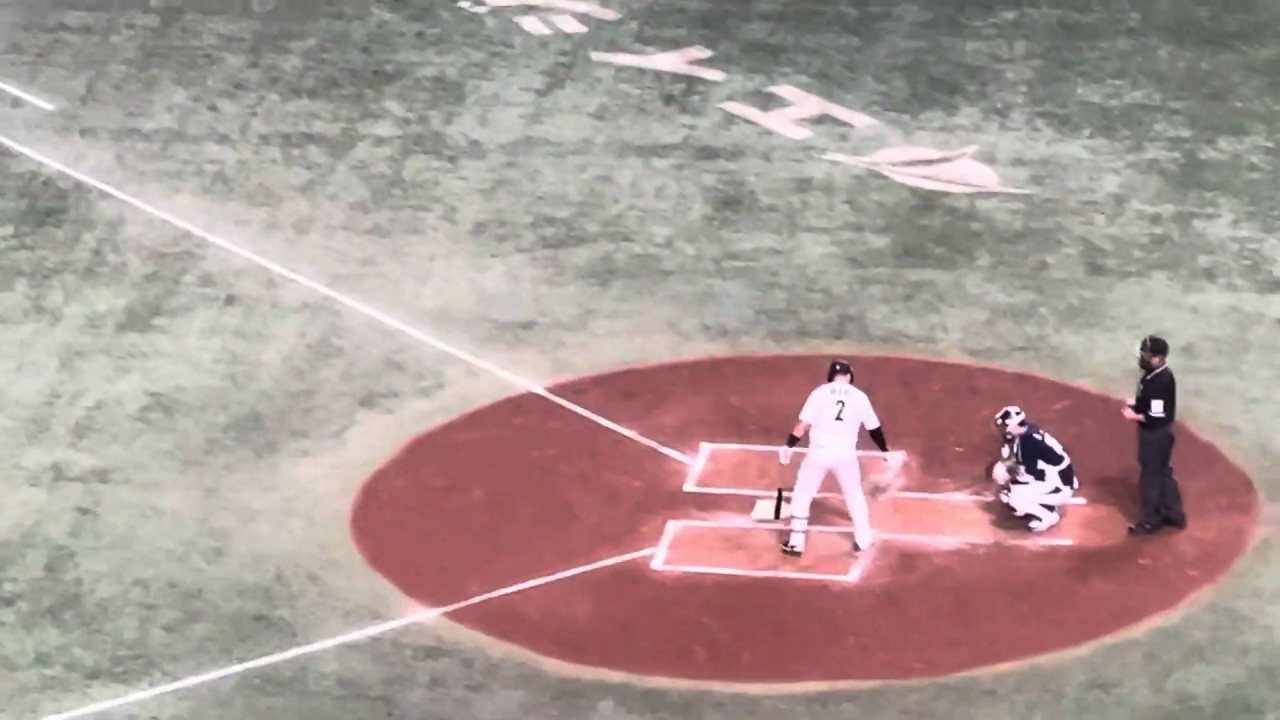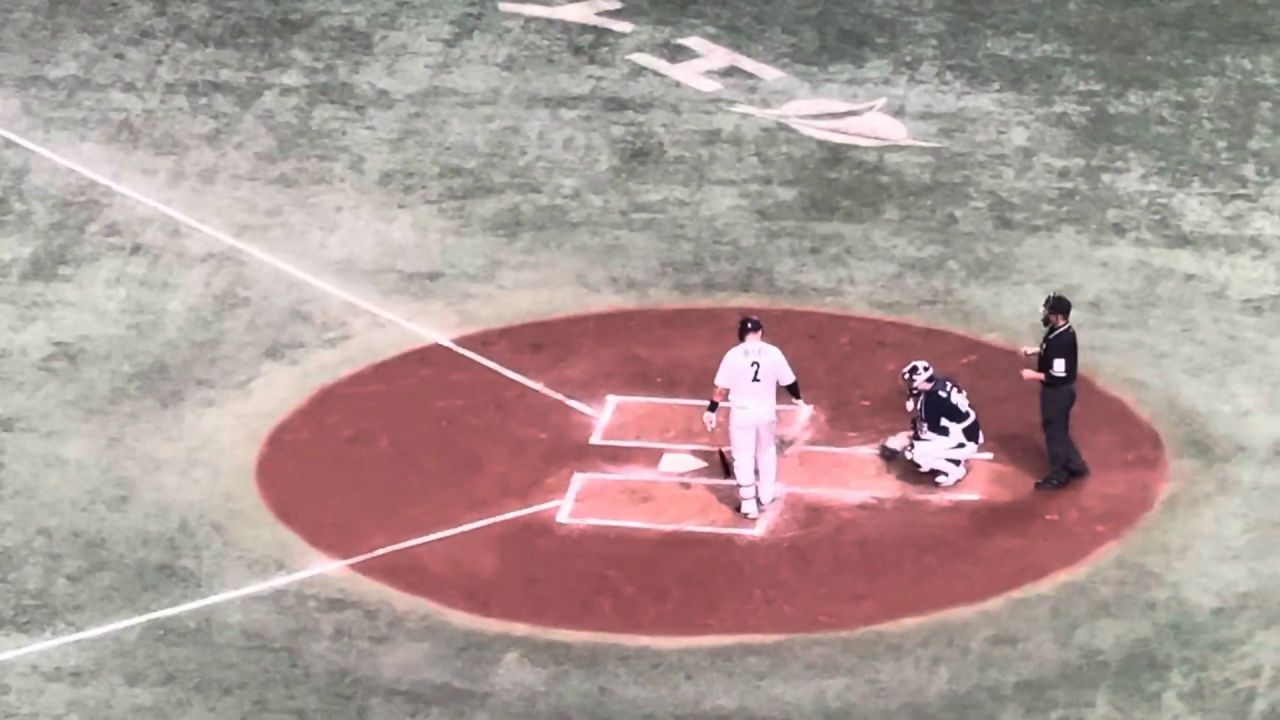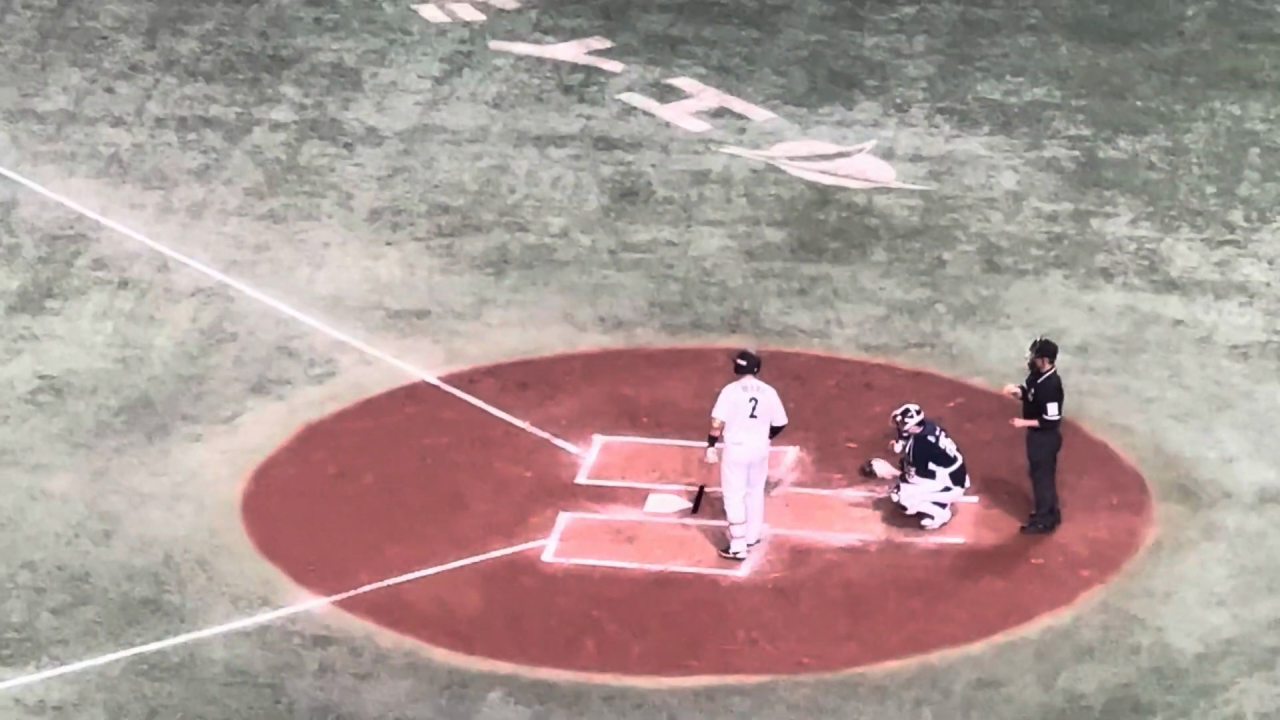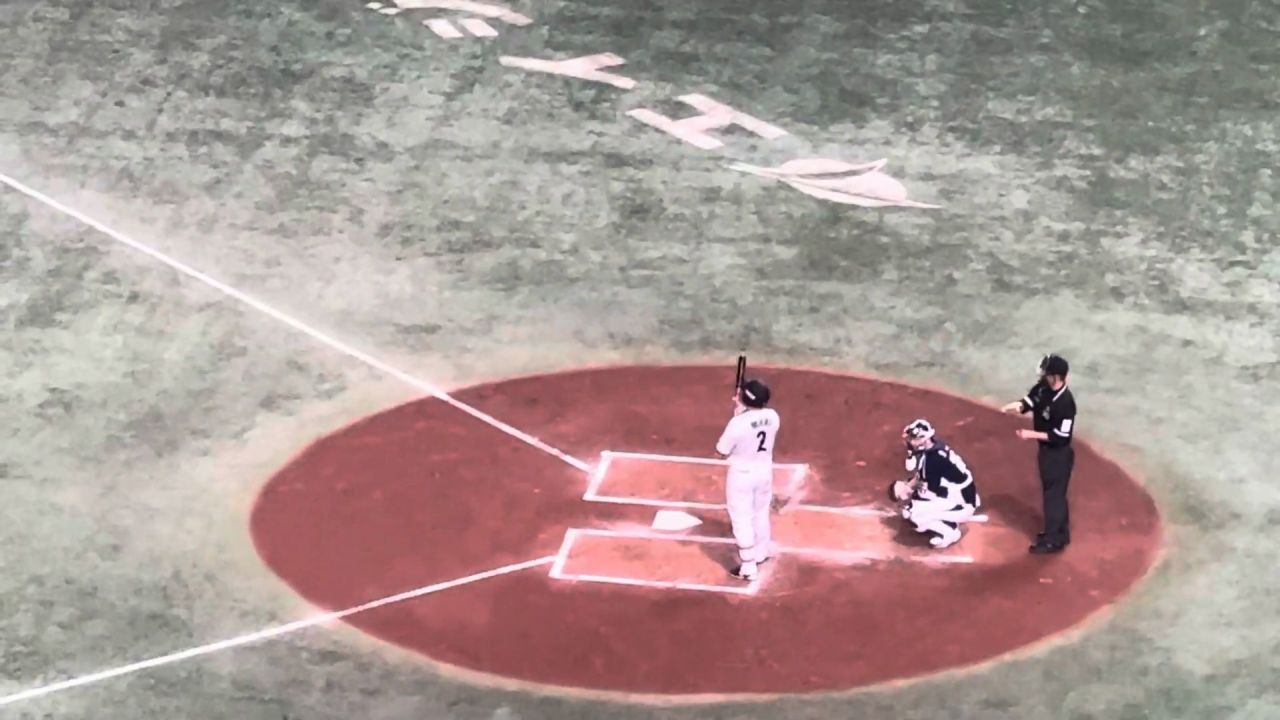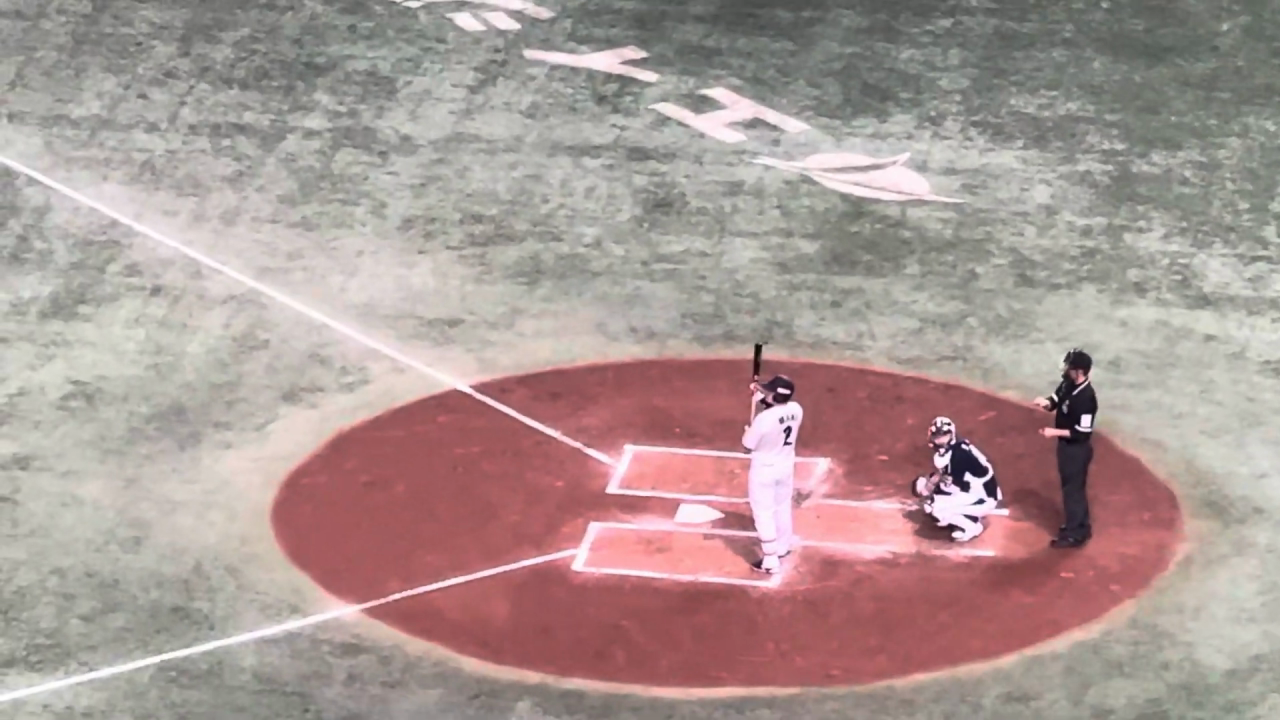
dt=0.7s
person 1, frame 1
left shoulder: (820, 393)
right shoulder: (859, 396)
left elbow: (804, 423)
right elbow: (874, 427)
left wrist: (789, 445)
right wrist: (884, 450)
left hip: (819, 452)
right hip: (845, 454)
left knee: (802, 493)
right knee: (854, 494)
left ankle: (796, 542)
right ankle: (863, 540)
person 1, frame 2
left shoulder: (733, 355)
right shoulder: (773, 353)
left elbow: (721, 388)
right elbow: (789, 381)
left wrist: (711, 411)
right wrist: (798, 399)
left hip: (742, 413)
right hip: (766, 411)
left knee: (743, 458)
right knee: (767, 451)
left ankle: (749, 506)
right ankle: (766, 496)
person 1, frame 3
left shoulder: (731, 390)
right shoulder: (769, 391)
left elbow: (717, 423)
right elbow: (781, 423)
left wrist: (711, 446)
left hip: (736, 449)
right hip: (759, 449)
left knee: (734, 497)
right knee: (755, 493)
left ankle: (737, 546)
right ankle: (751, 537)
person 1, frame 4
left shoulder: (737, 423)
right shoulder: (773, 417)
left elbow: (721, 452)
right wrist: (744, 410)
left hip: (741, 475)
right hip: (764, 473)
left knee: (742, 520)
right knee: (761, 514)
left ankle: (748, 568)
right ankle: (760, 554)
person 1, frame 5
left shoulder: (763, 418)
right shoulder: (796, 410)
left elbow: (748, 445)
left wrist: (748, 431)
right wrist: (762, 398)
left hip: (764, 469)
right hip: (786, 466)
left knee: (763, 514)
right knee: (783, 508)
left ankle: (770, 561)
right ankle: (782, 548)
person 2, frame 1
left shoulder: (1157, 382)
right shoulder: (1162, 374)
left elbow: (1155, 417)
left wrist: (1134, 416)
right wrist: (1137, 403)
left hip: (1154, 434)
right hip: (1161, 432)
left knee: (1150, 477)
right knee: (1163, 473)
left ankle: (1150, 521)
right ankle: (1175, 515)
person 2, frame 2
left shoulder: (1061, 341)
right shoulder: (1059, 331)
left elbow: (1057, 376)
left wrist: (1033, 375)
right wrist: (1035, 351)
left hip: (1058, 392)
right hip: (1056, 391)
left knee: (1055, 433)
right knee: (1057, 430)
left ankle: (1058, 476)
right ankle: (1075, 466)
person 2, frame 3
left shoulder: (1050, 385)
right shoulder: (1037, 374)
left elbow: (1052, 420)
right elbow: (1027, 394)
left wrist: (1024, 423)
right wrist: (1016, 391)
left hip: (1045, 437)
right hip: (1036, 434)
left knee: (1042, 477)
right knee: (1038, 475)
left ankle: (1044, 520)
right ankle: (1049, 512)
person 2, frame 4
left shoulder: (1064, 402)
right shoulder: (1042, 388)
left elbow: (1060, 436)
right elbow: (1028, 402)
left wrist: (1031, 434)
right wrist: (1017, 406)
left hip: (1058, 454)
right hip: (1046, 450)
left knee: (1053, 495)
right knee: (1053, 493)
left ankle: (1053, 540)
right ankle: (1060, 532)
person 2, frame 5
left shoulder: (1085, 397)
right shoulder: (1068, 384)
left elbow: (1082, 432)
right elbow: (1056, 401)
left wrist: (1054, 432)
right wrist: (1046, 403)
left hip: (1076, 449)
right hip: (1067, 446)
left knee: (1072, 490)
right knee: (1073, 487)
left ankle: (1074, 534)
right ankle: (1081, 526)
